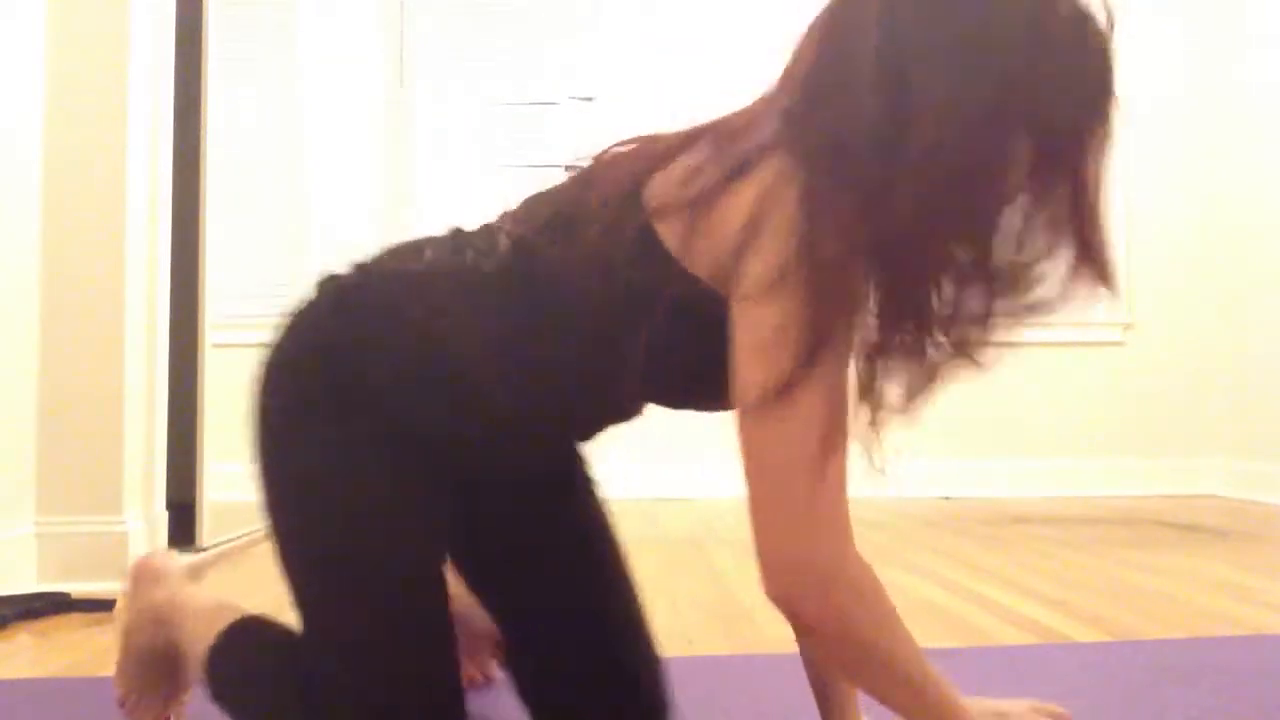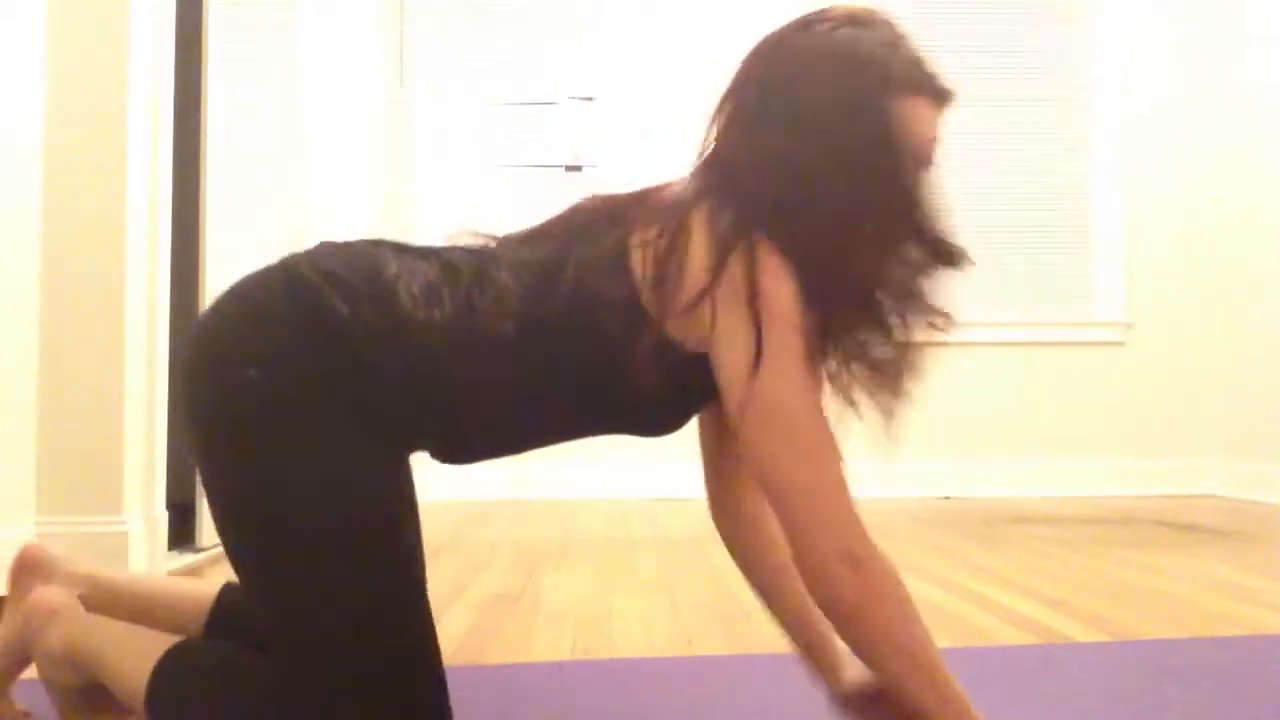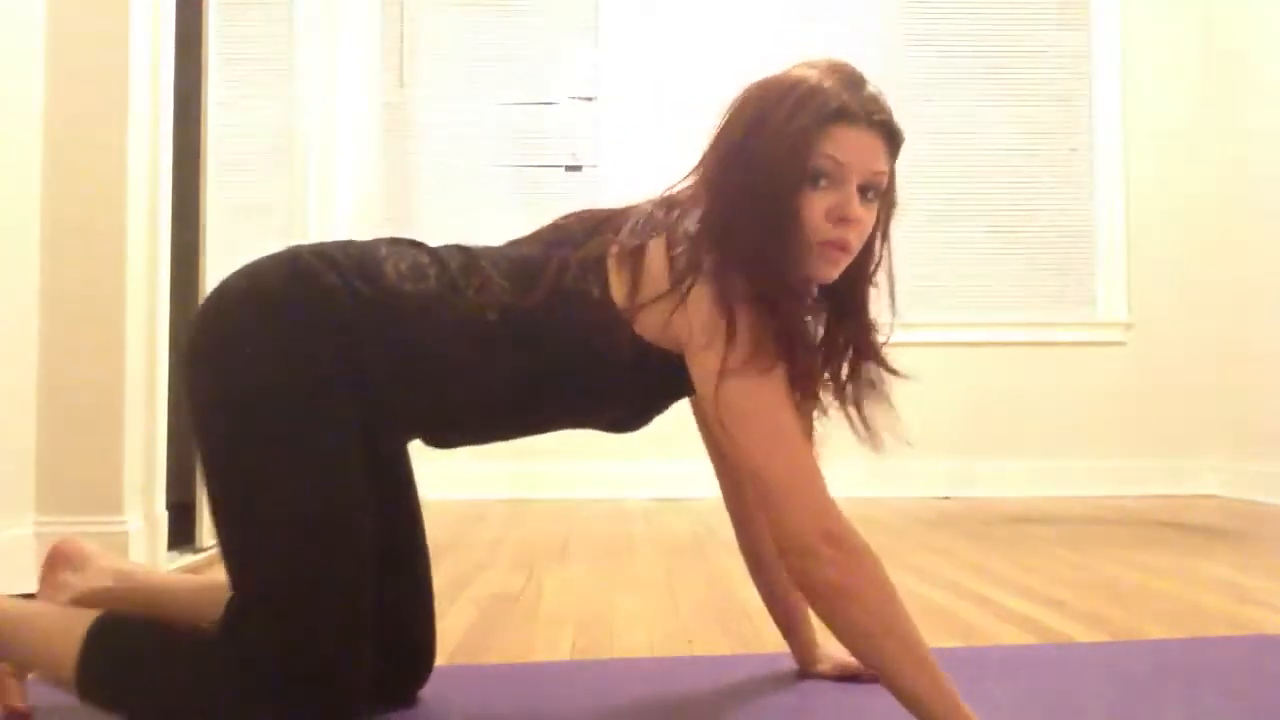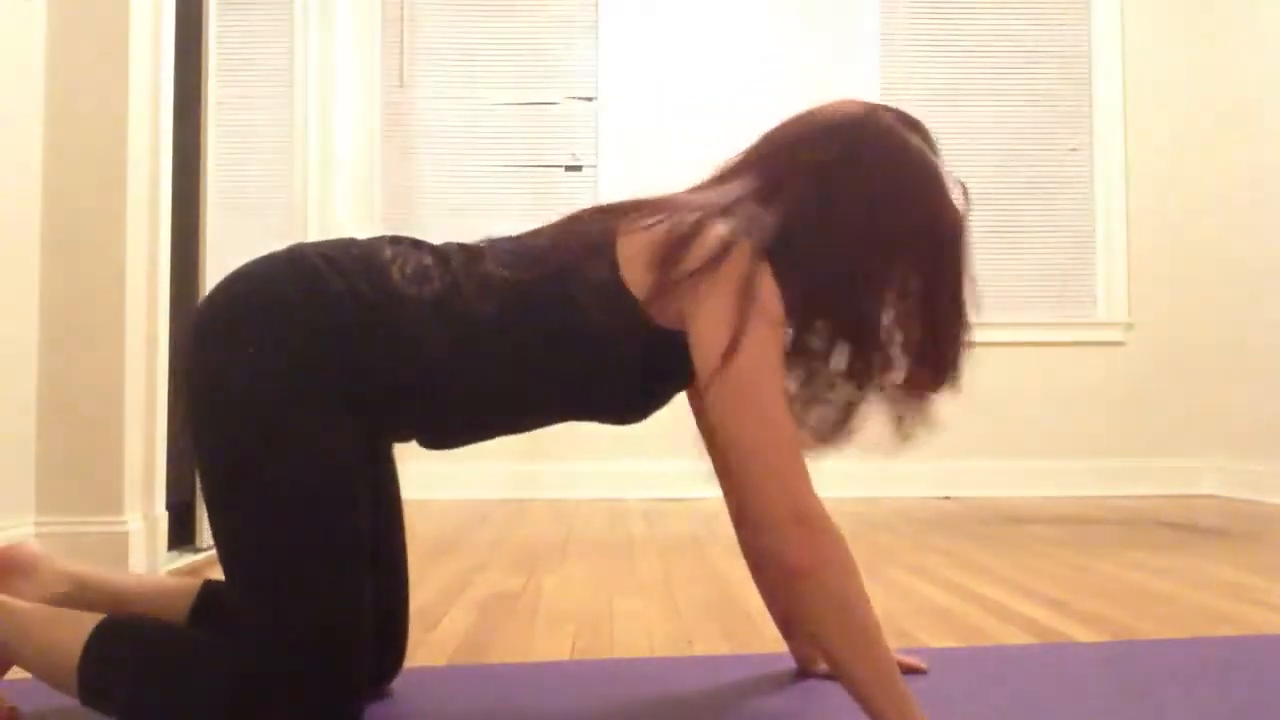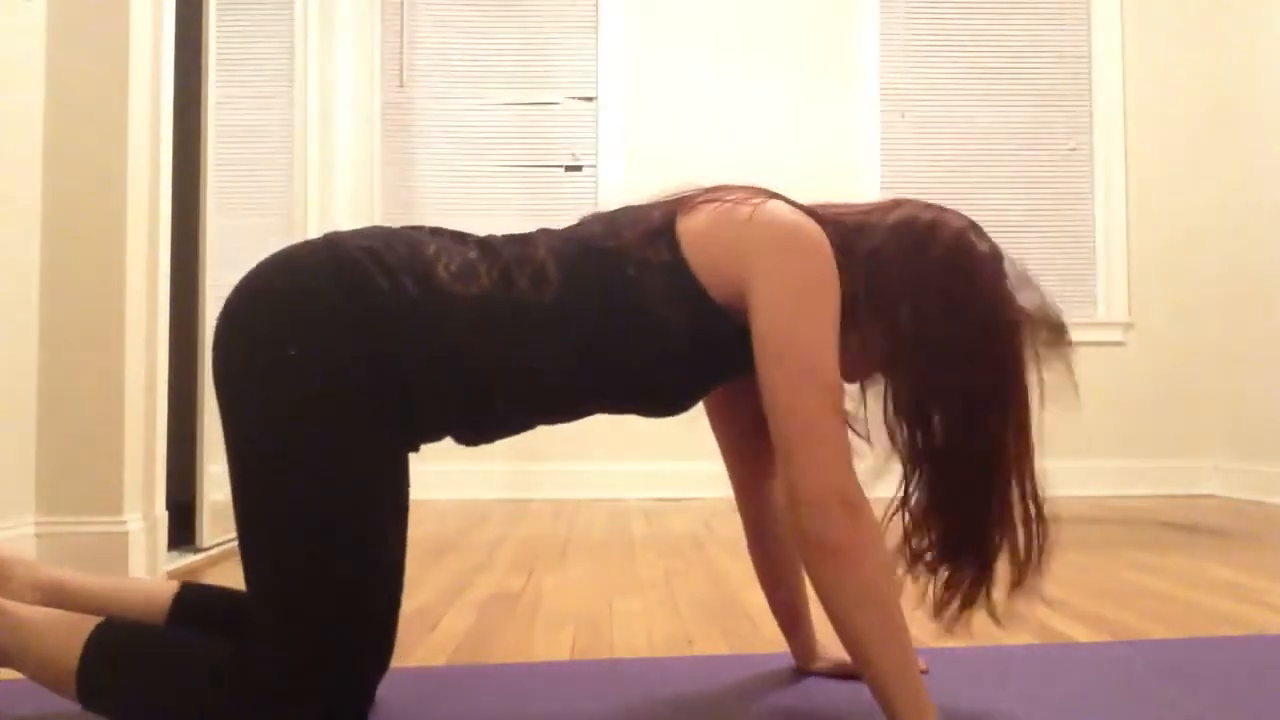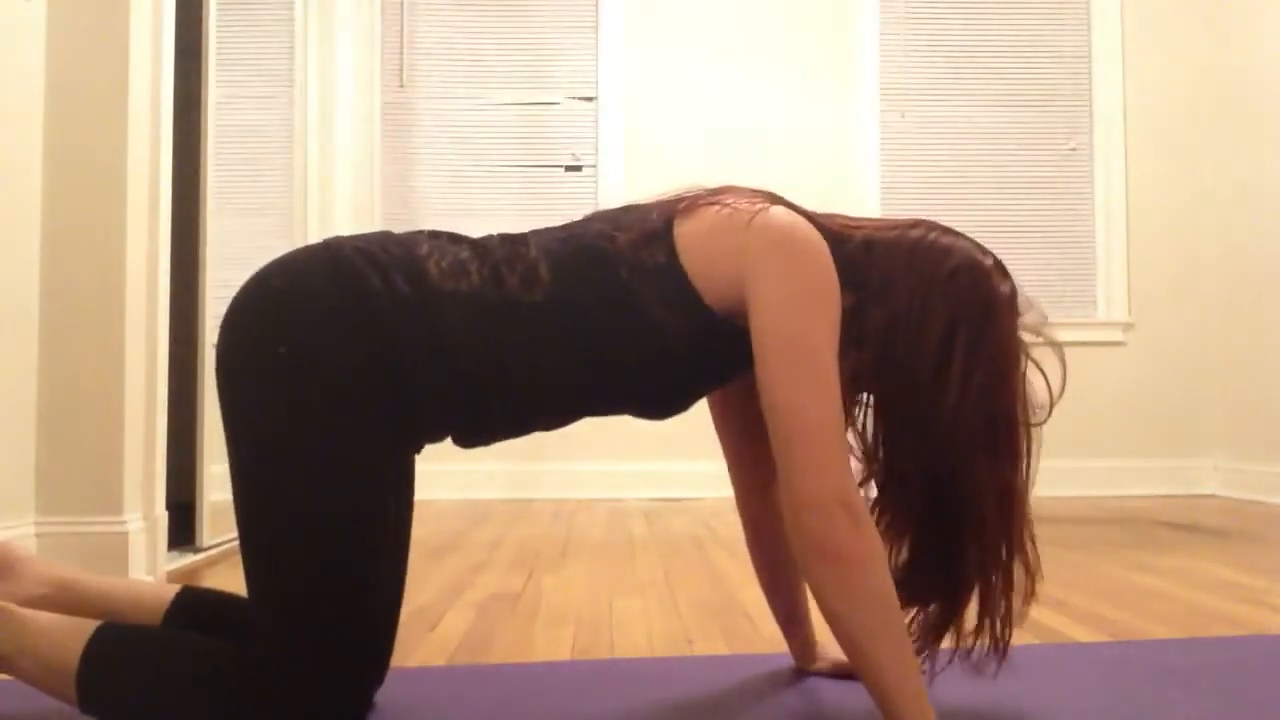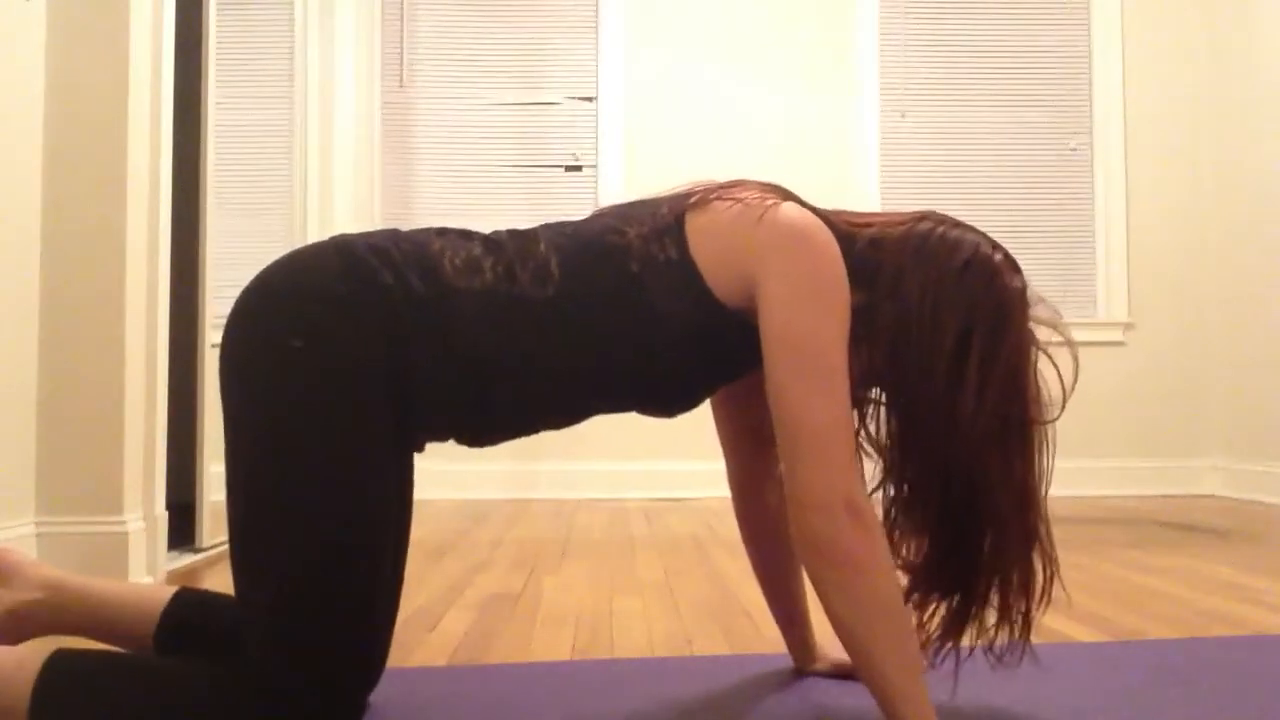
dt=0.5s
person 1, frame 1
left shoulder: (844, 214)
right shoulder: (791, 205)
left elbow: (810, 531)
right elbow: (807, 569)
left hip: (505, 430)
right hip: (349, 392)
left ankle: (473, 602)
right ankle: (180, 610)
person 1, frame 2
left shoulder: (721, 244)
right shoulder: (749, 271)
left elbow: (741, 500)
right elbow: (841, 563)
left hip: (327, 362)
right hip: (281, 365)
left knee: (352, 642)
left ankle: (80, 588)
person 1, frame 3
left shoulder: (731, 281)
right shoulder: (709, 282)
left elbow: (753, 494)
right elbow: (820, 544)
left hip: (335, 356)
right hip: (278, 346)
left ankle: (97, 589)
person 1, frame 4
left shoulder: (711, 259)
right shoulder: (727, 265)
left elbow: (753, 498)
right elbow: (790, 526)
left hip: (316, 354)
right hip: (275, 350)
person 1, frame 5
left shoulder: (749, 289)
right shoulder: (791, 251)
left elbow: (763, 486)
right elbow: (826, 511)
left hip: (346, 342)
right hip: (313, 338)
person 1, frame 6
left shoulder: (751, 296)
right shoulder: (787, 254)
left elbow: (766, 488)
right elbow: (821, 514)
left hip: (357, 354)
right hip: (314, 338)
person 1, frame 7
left shoulder: (757, 292)
right shoulder: (796, 251)
left elbow: (762, 487)
right elbow: (830, 514)
left hip: (361, 351)
right hip: (325, 339)
